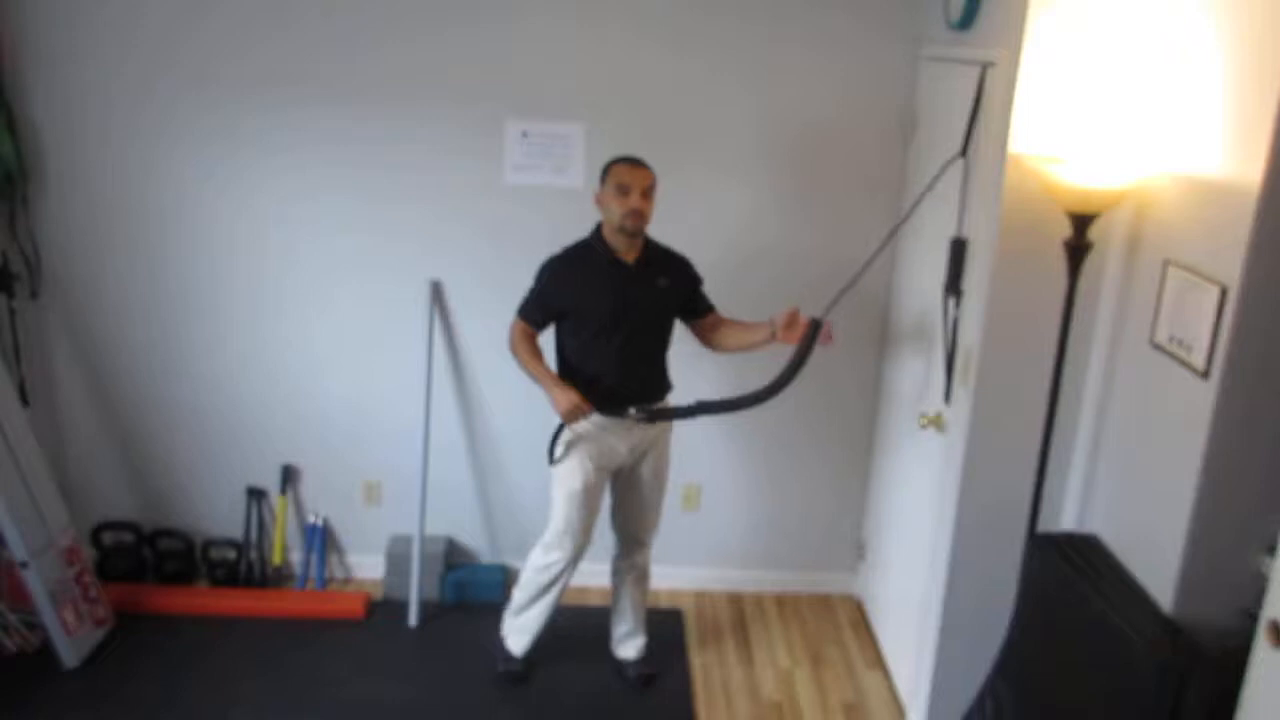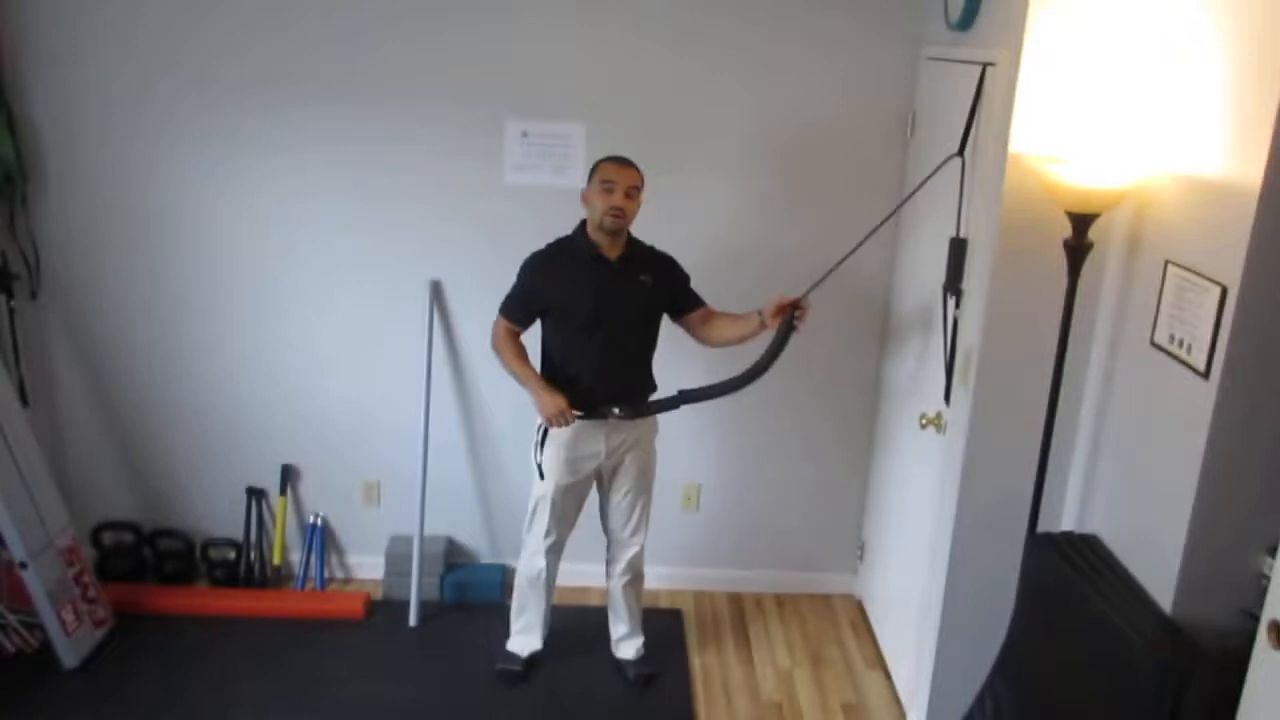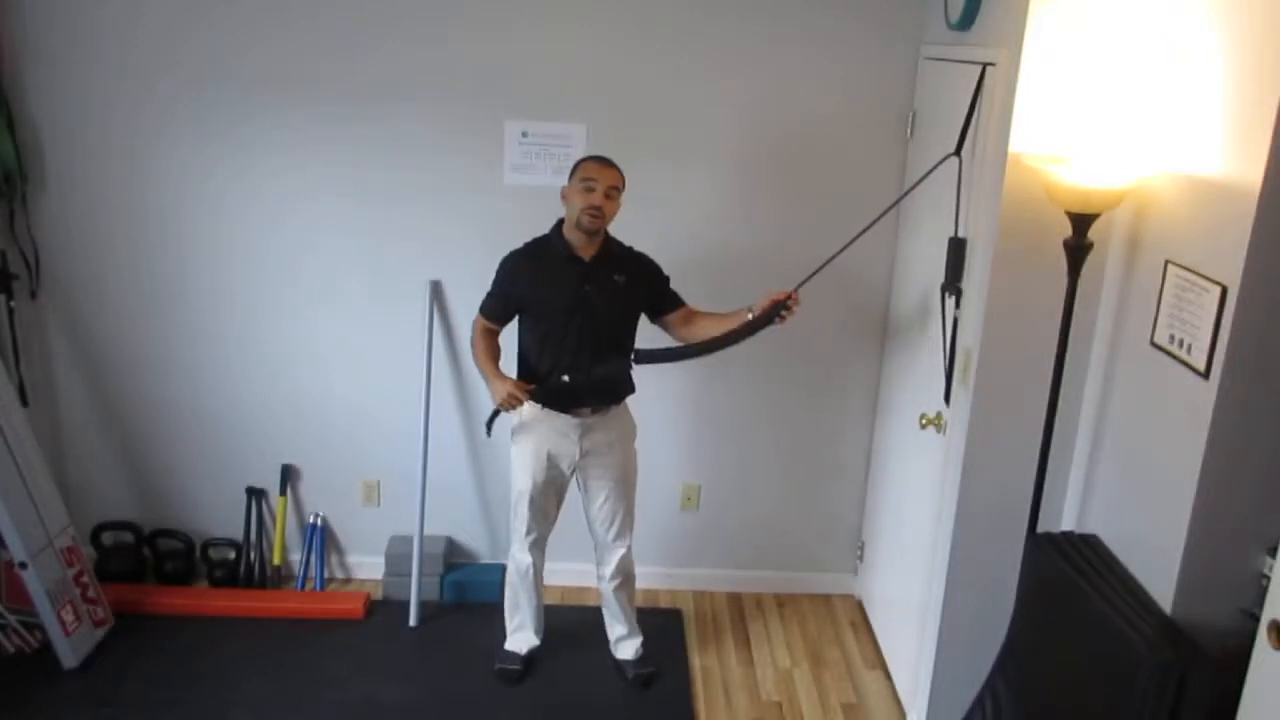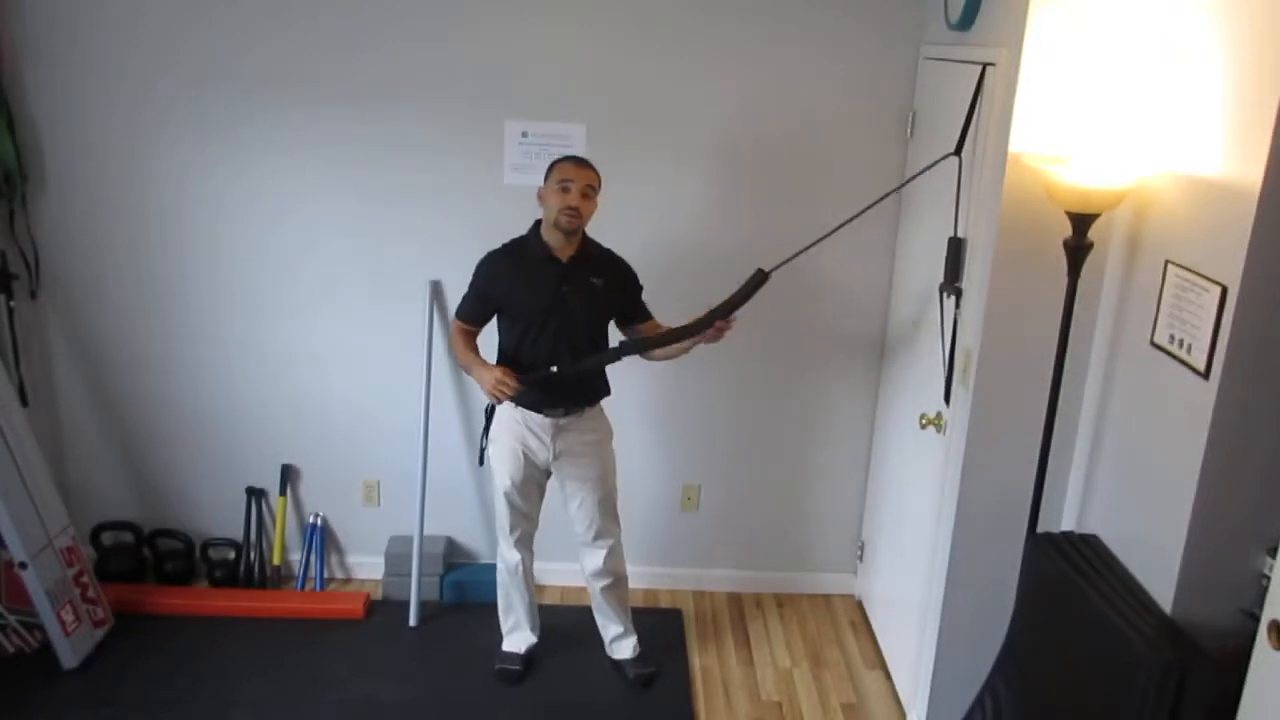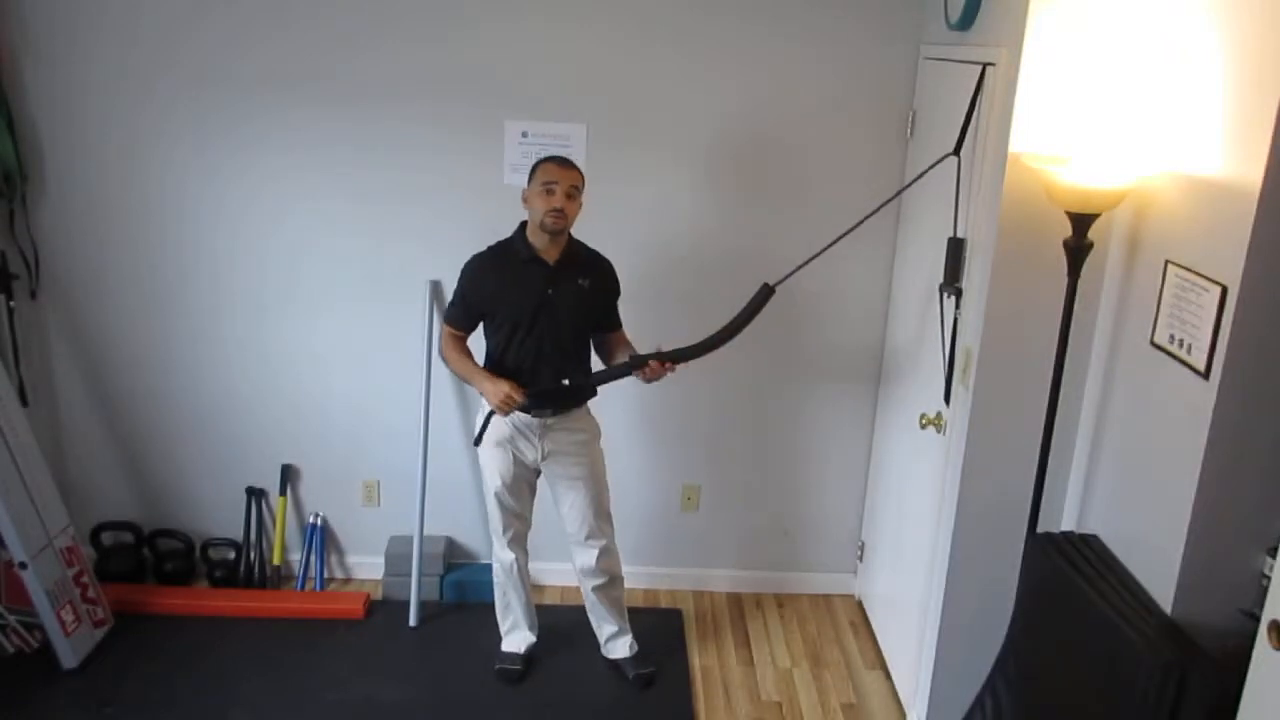
dt=0.3s
person 1, frame 1
left shoulder: (673, 269)
right shoulder: (566, 268)
left elbow: (712, 330)
right elbow: (521, 335)
left wrist: (772, 330)
right wrist: (553, 385)
left hip: (650, 426)
right hip: (588, 425)
left knee: (637, 545)
right knee: (565, 542)
left ankle: (628, 645)
right ankle: (514, 635)
person 1, frame 2
left shoulder: (658, 268)
right shoulder: (548, 264)
left elbow: (706, 325)
right elbow: (504, 333)
left wrist: (763, 320)
right wrist: (538, 389)
left hip: (633, 428)
right hip: (568, 428)
left knee: (628, 544)
right knee: (543, 542)
left ankle: (628, 645)
right ankle: (523, 641)
person 1, frame 3
left shoulder: (636, 268)
right shoulder: (524, 263)
left elbow: (685, 325)
right elbow: (484, 329)
left wrist: (751, 315)
right wrist: (493, 377)
left hip: (608, 425)
right hip: (540, 422)
left knee: (615, 543)
right knee: (528, 540)
left ankle: (626, 644)
right ankle: (520, 639)
person 1, frame 4
left shoulder: (612, 270)
right shoulder: (501, 264)
left elbow: (648, 339)
right elbow: (460, 332)
left wrist: (695, 336)
right wrist: (480, 368)
left hip: (585, 424)
right hip: (517, 422)
left knee: (601, 542)
right knee: (514, 541)
left ankle: (622, 644)
right ankle: (517, 639)
person 1, frame 5
left shoulder: (597, 270)
right shoulder: (487, 267)
left elbow: (611, 342)
right elbow: (450, 339)
left wrist: (642, 363)
right wrist: (483, 379)
left hip: (572, 424)
right hip: (506, 424)
left knee: (595, 542)
right knee: (508, 542)
left ankle: (619, 643)
right ankle: (516, 639)
